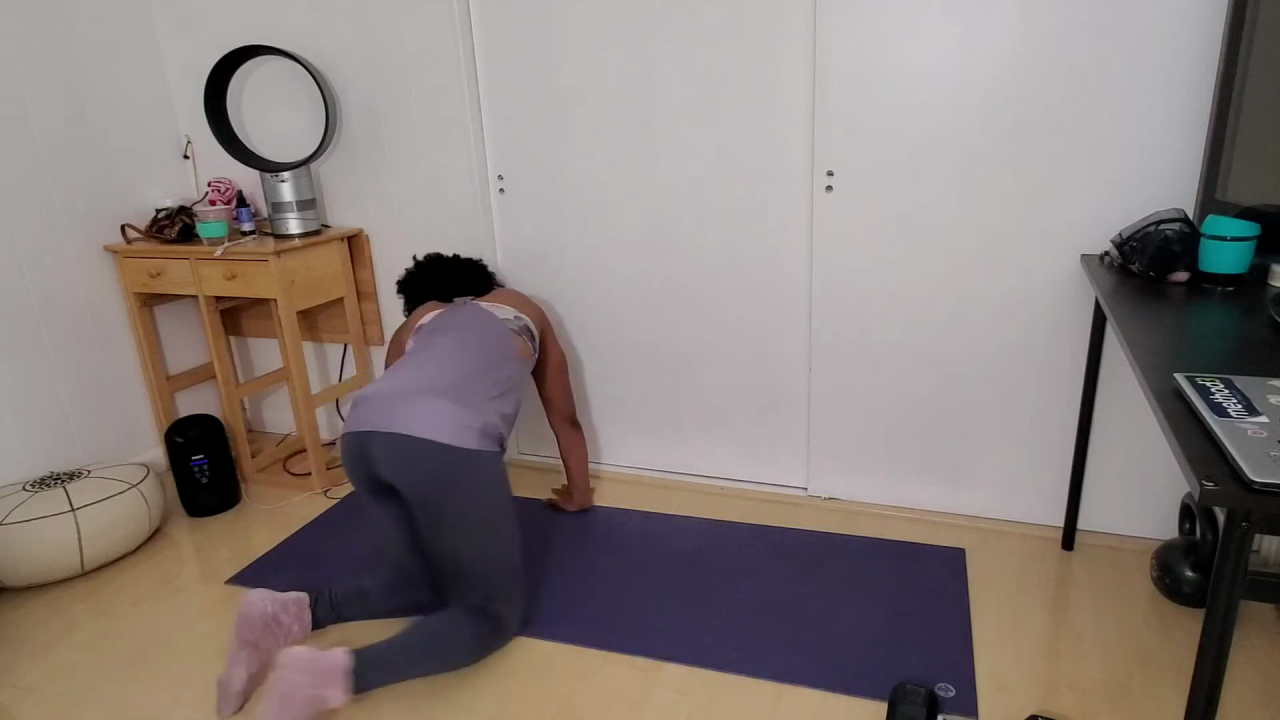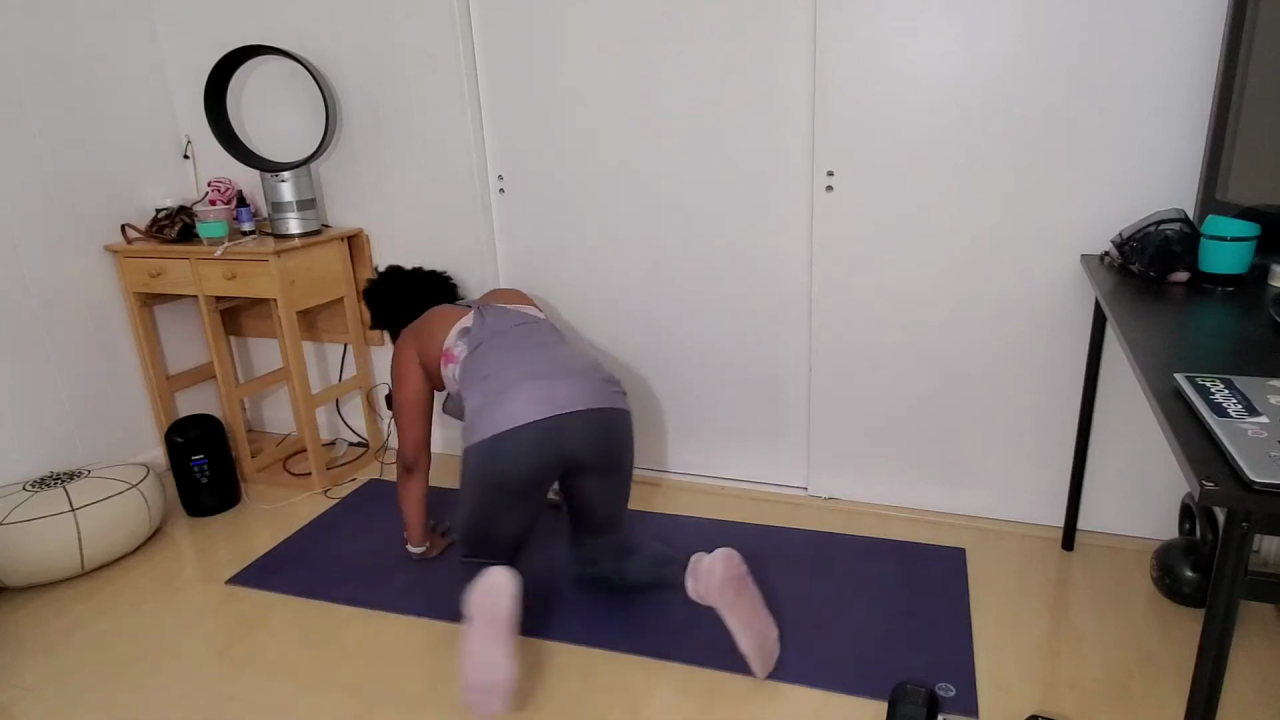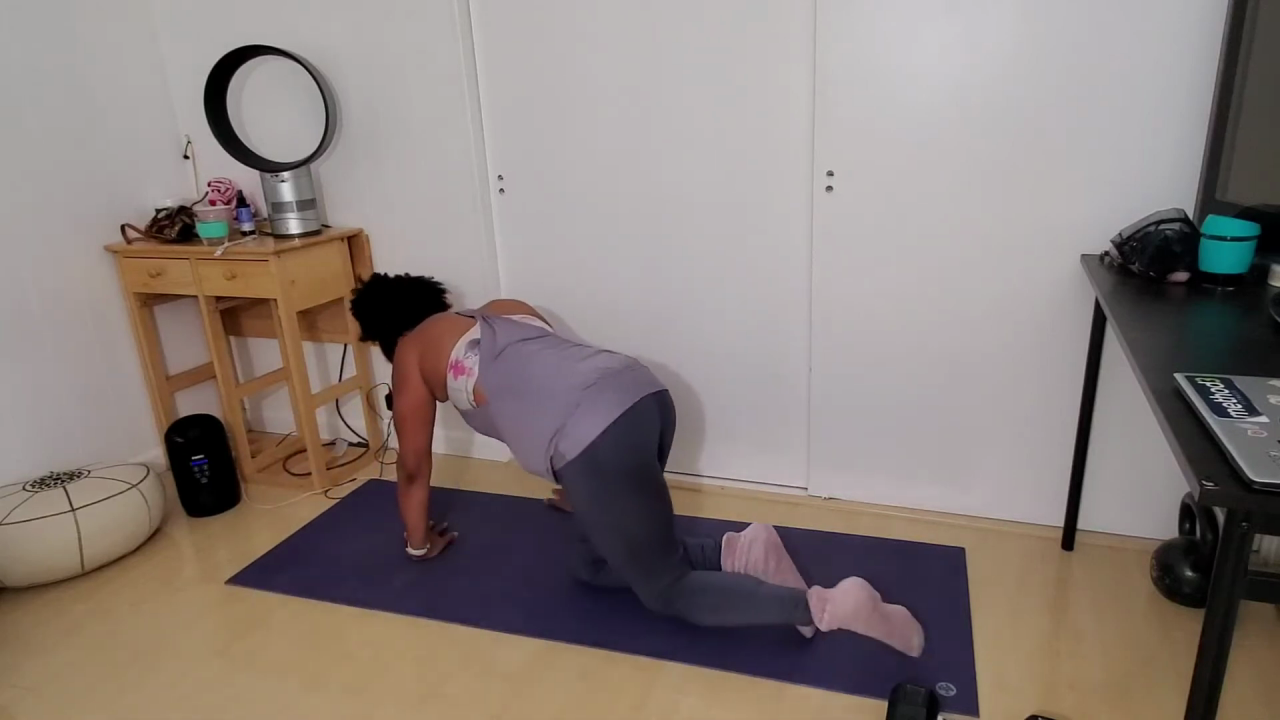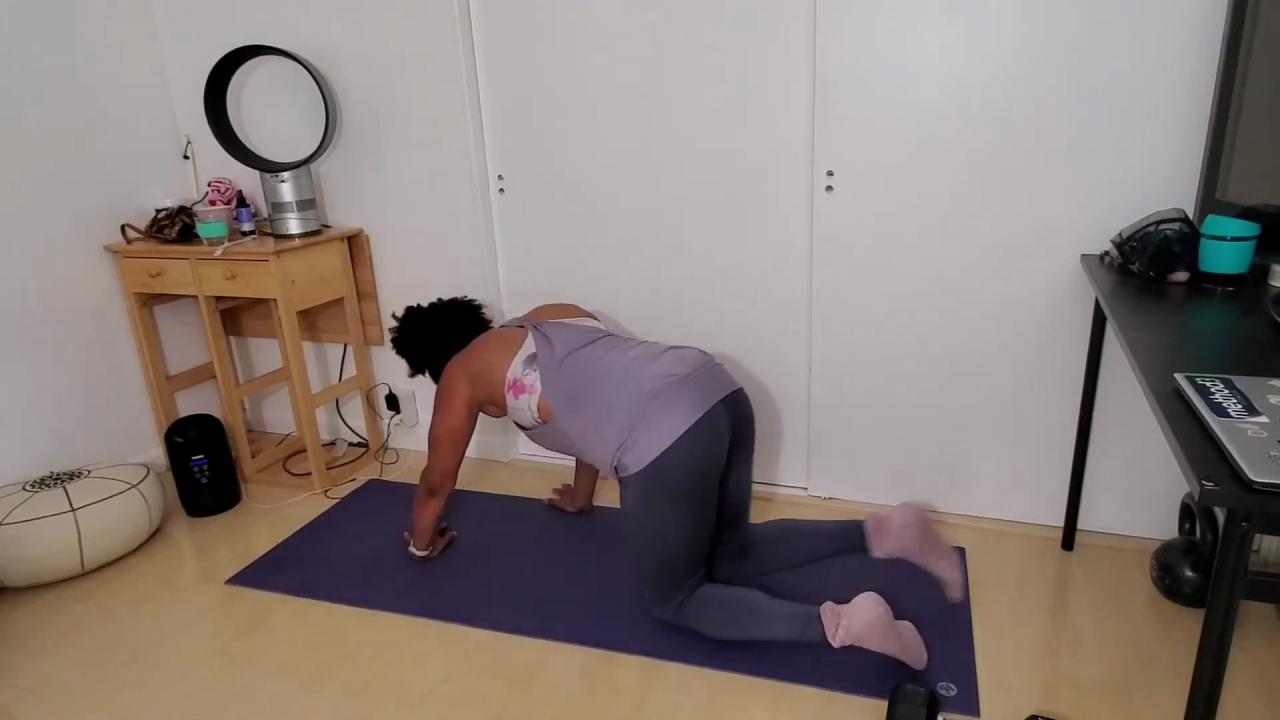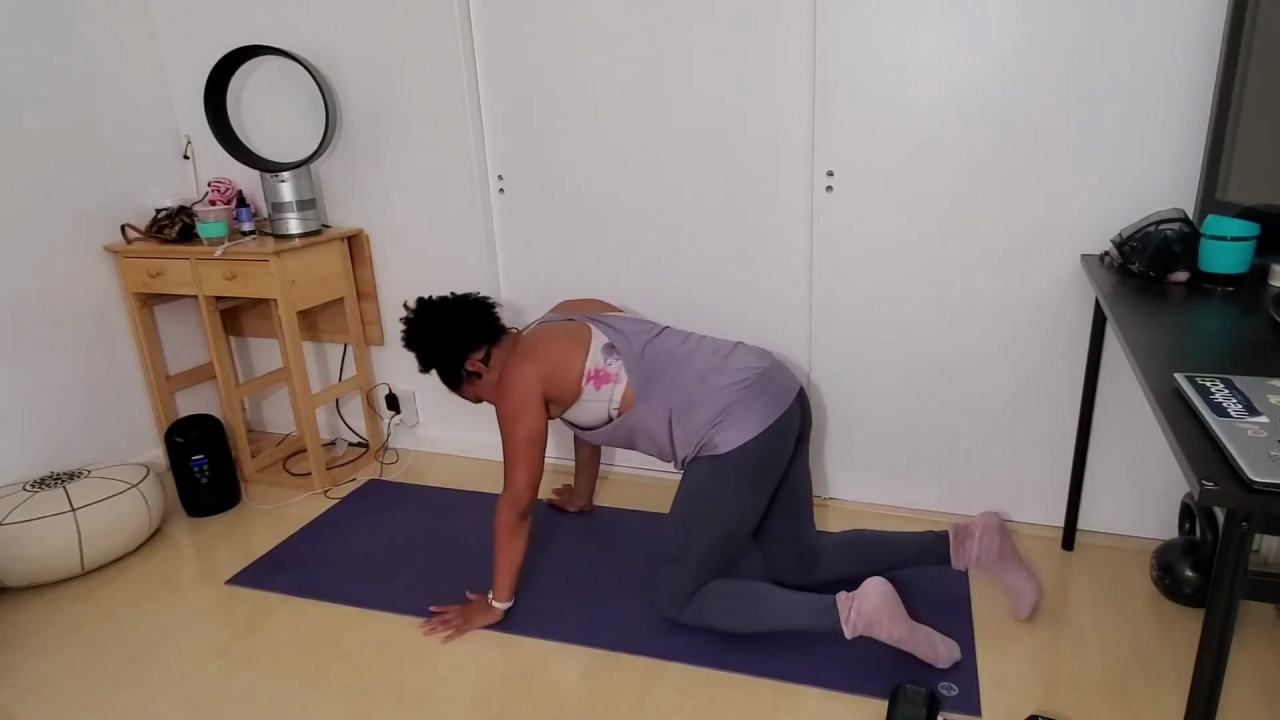
dt=0.5s
person 1, frame 1
left shoulder: (412, 324)
right shoulder: (523, 309)
right elbow: (565, 417)
left wrist: (415, 524)
right wrist: (579, 492)
left hip: (363, 431)
right hip: (451, 440)
left knee: (442, 580)
right knee: (491, 615)
left ankle: (290, 612)
right ankle: (334, 674)
person 1, frame 2
left shoulder: (412, 340)
right shoulder: (512, 299)
left elbow: (411, 459)
left wrist: (419, 539)
right wrist: (589, 487)
left hip: (505, 429)
right hip: (601, 409)
left knee: (484, 560)
right knee: (599, 549)
left ankle: (492, 596)
right ankle: (707, 574)
person 1, frame 3
left shoulder: (412, 352)
right shoulder: (506, 308)
left elbow: (413, 469)
left wrist: (419, 541)
right wrist: (579, 494)
left hip: (598, 436)
right hip: (643, 394)
left knee: (667, 590)
right knee: (597, 565)
left ankle: (828, 605)
right ankle: (738, 551)
person 1, frame 4
left shoulder: (461, 374)
right shoulder: (553, 315)
left elbow: (435, 482)
left wrist: (421, 543)
right wrist: (580, 494)
left hip: (667, 443)
right hip: (716, 392)
left knee: (677, 601)
right knee: (730, 554)
left ankle: (842, 622)
right ankle: (884, 533)
person 1, frame 5
left shoulder: (520, 375)
right shoulder: (565, 321)
left elbow: (516, 503)
left wrist: (495, 602)
right wrist: (580, 494)
left hip: (739, 430)
right hip: (774, 393)
left knee: (681, 597)
right knee: (795, 563)
left ankle: (857, 612)
right ankle: (968, 542)
